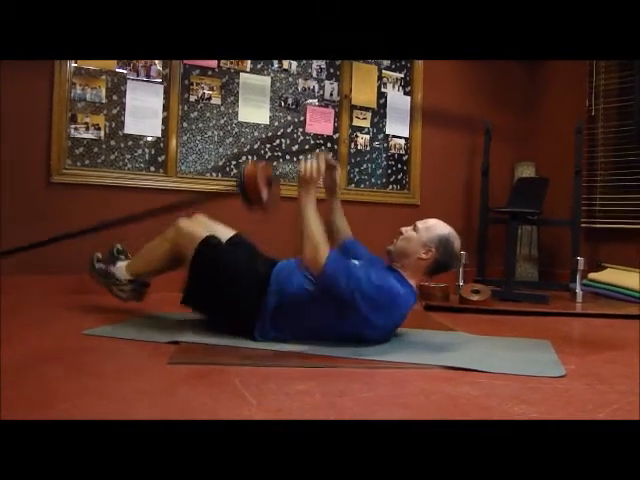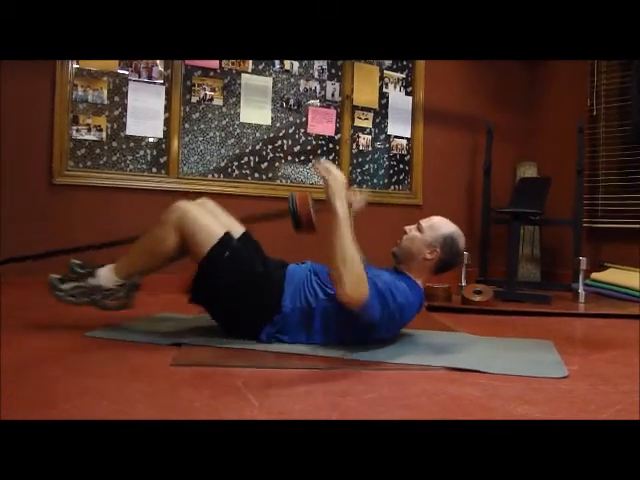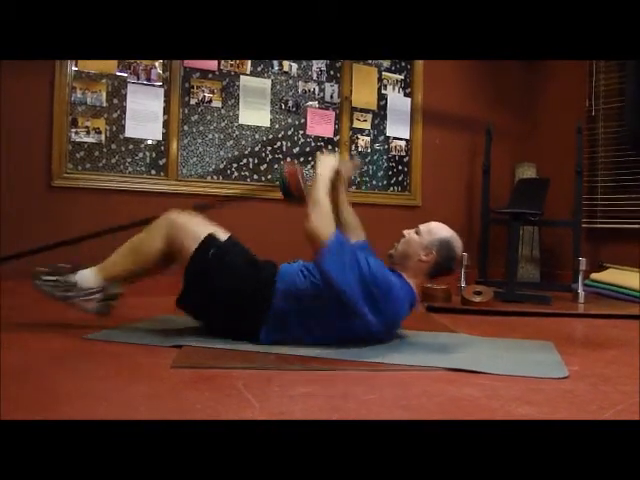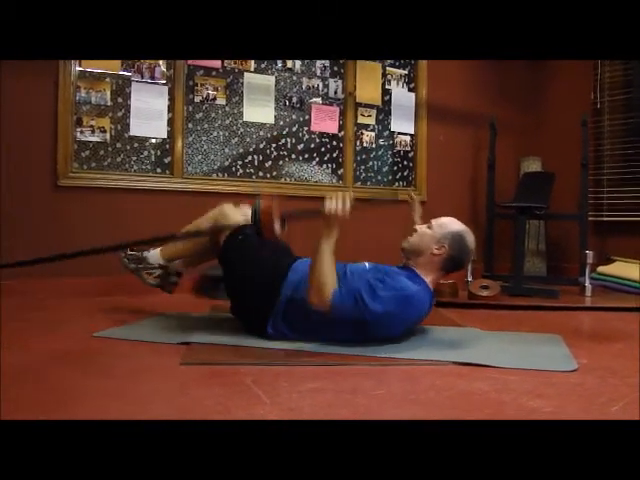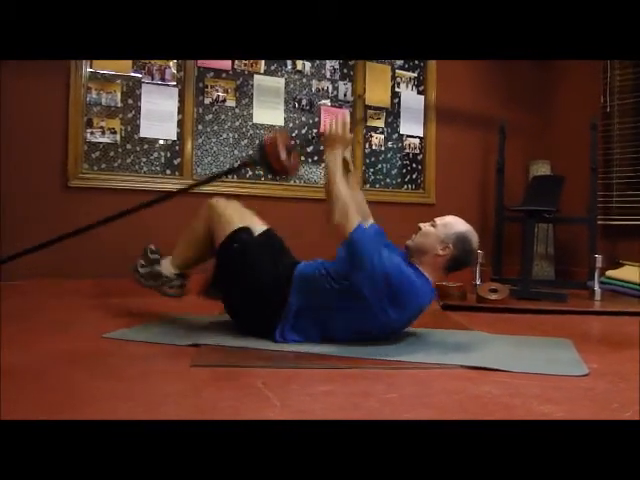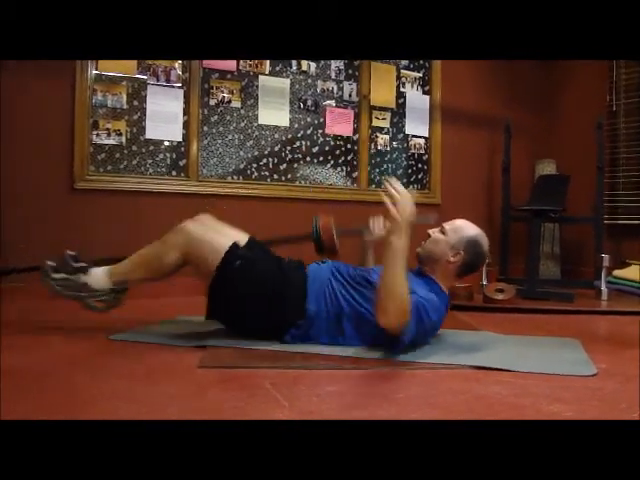
dt=0.5s
person 1, frame 1
left shoulder: (383, 291)
right shoulder: (391, 278)
left elbow: (315, 259)
right elbow: (345, 247)
left wrist: (307, 196)
right wrist: (332, 195)
left hip: (257, 309)
right hip: (271, 283)
left knee: (184, 229)
right knee: (201, 223)
left ankle: (122, 274)
right ankle: (133, 268)
person 1, frame 2
left shoulder: (400, 298)
right shoulder: (400, 283)
left elbow: (350, 293)
left wrist: (339, 207)
right wrist: (345, 217)
left hip: (266, 312)
right hip: (277, 284)
left knee: (182, 214)
right knee: (201, 208)
left ankle: (109, 282)
right ankle: (118, 278)
person 1, frame 3
left shoulder: (382, 288)
right shoulder: (398, 288)
left elbow: (319, 235)
right elbow: (354, 244)
left wrist: (323, 177)
right wrist: (341, 190)
left hip: (258, 310)
right hip: (270, 286)
left knee: (175, 222)
right knee: (189, 226)
left ankle: (88, 283)
right ankle: (98, 280)
person 1, frame 4
left shoulder: (397, 296)
right shoulder: (415, 289)
left elbow: (319, 298)
left wrist: (329, 233)
right wrist: (415, 224)
left hip: (274, 303)
right hip: (289, 282)
left knee: (226, 214)
right knee: (244, 215)
left ankle: (156, 261)
right ankle: (174, 264)
person 1, frame 5
left shoulder: (397, 281)
right shoulder: (403, 272)
left elbow: (344, 222)
right elbow: (362, 221)
left wrist: (333, 154)
right wrist: (343, 159)
left hip: (276, 310)
right hip: (292, 284)
left knee: (217, 206)
right knee: (236, 214)
left ankle: (166, 272)
right ankle: (175, 270)
person 1, frame 6
left shoulder: (426, 305)
right shoulder: (422, 283)
left elbow: (389, 319)
left wrist: (401, 238)
right wrist: (376, 246)
left hip: (289, 310)
right hip: (296, 283)
left knee: (189, 234)
right knee: (203, 225)
left ankle: (99, 282)
right ankle: (107, 274)
